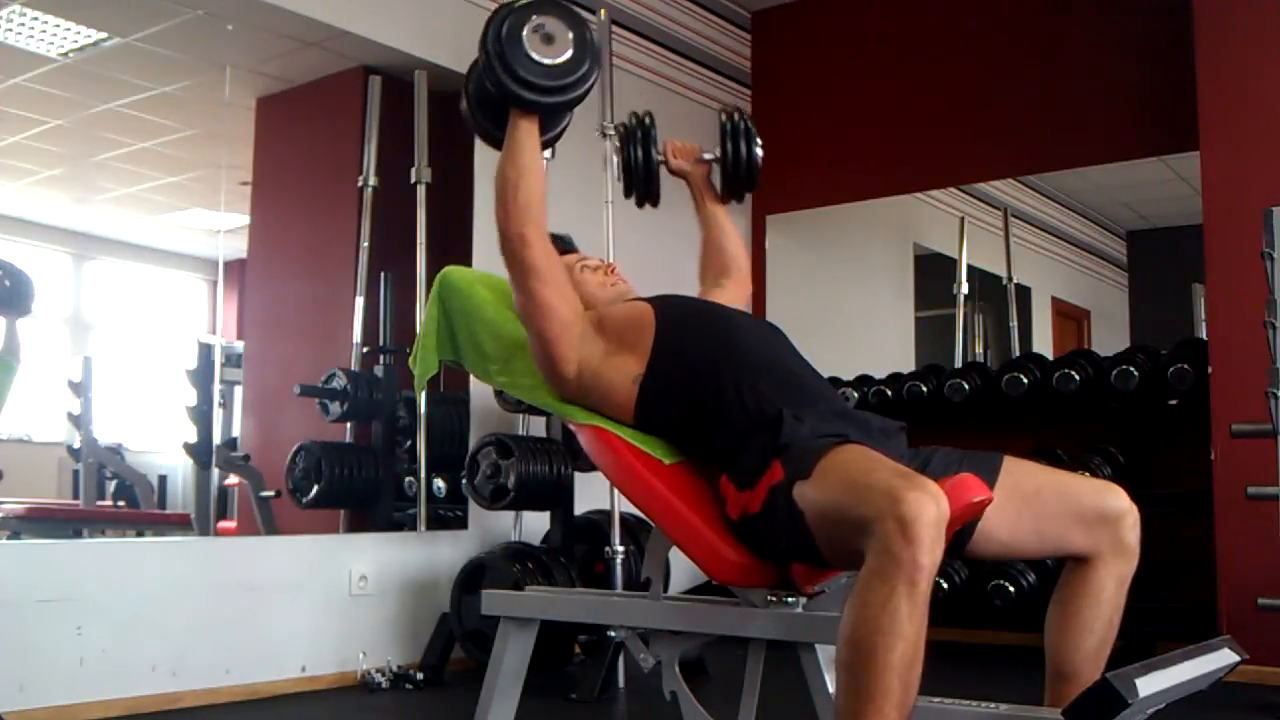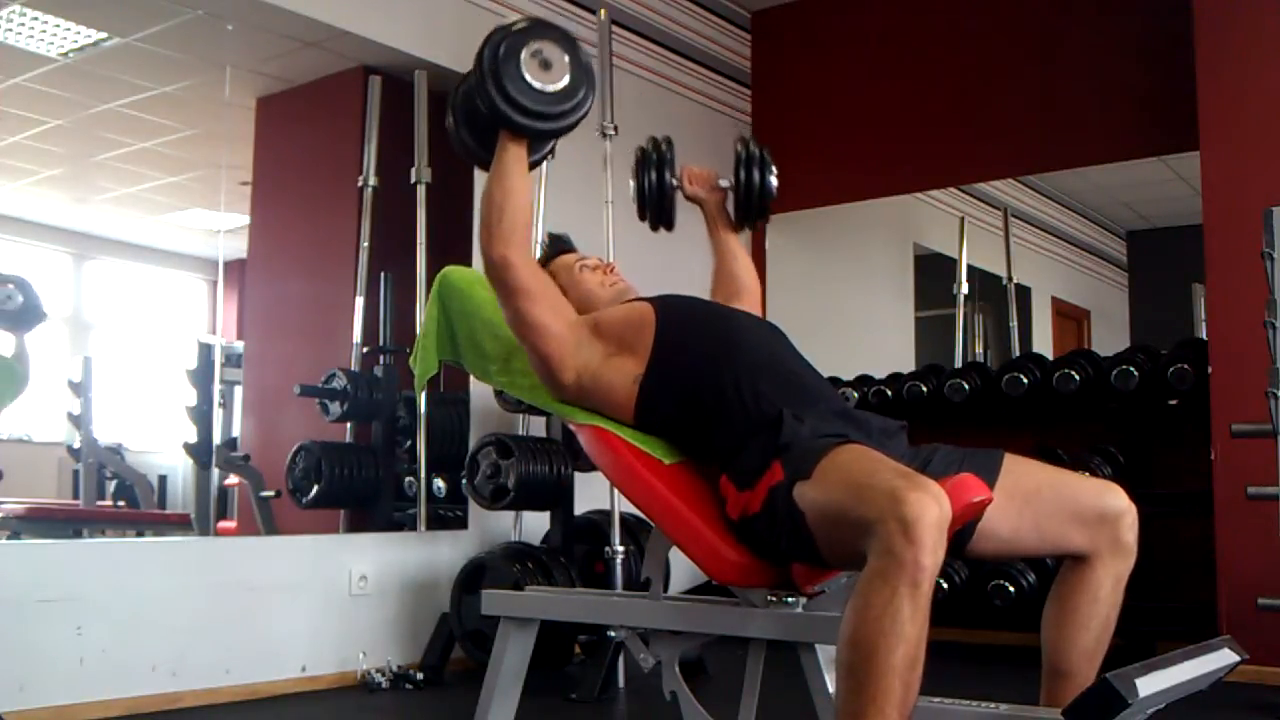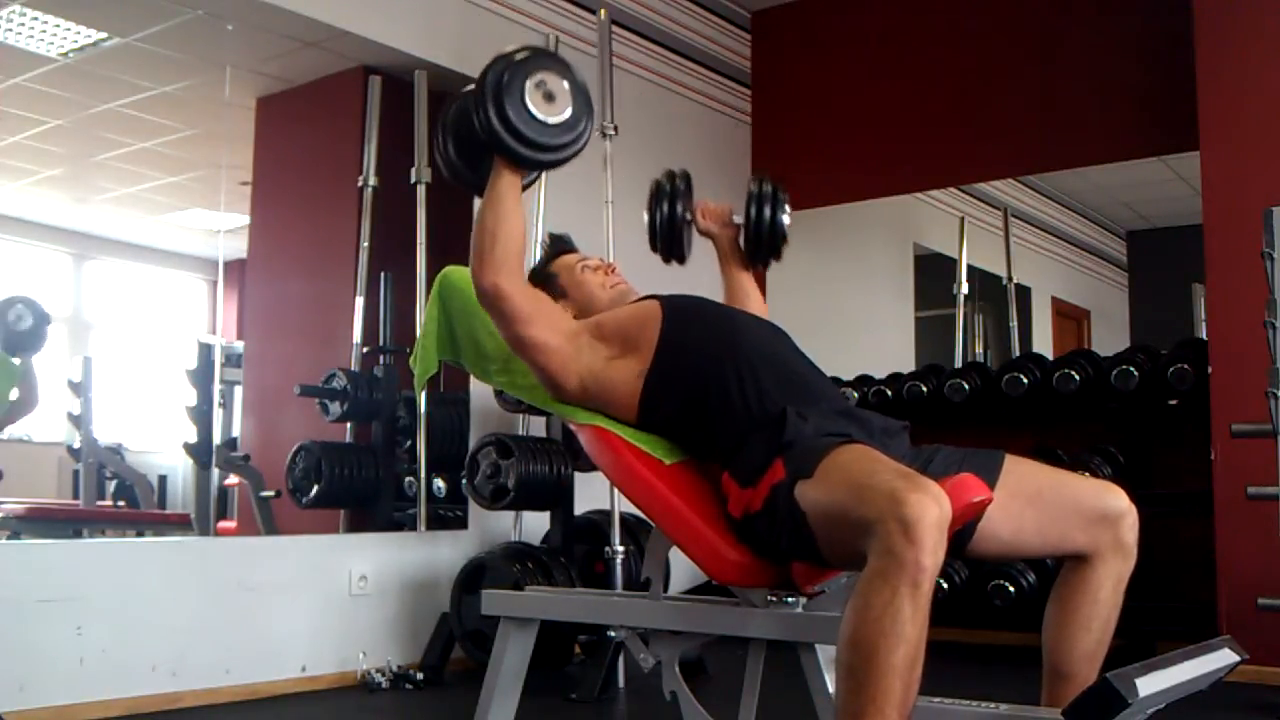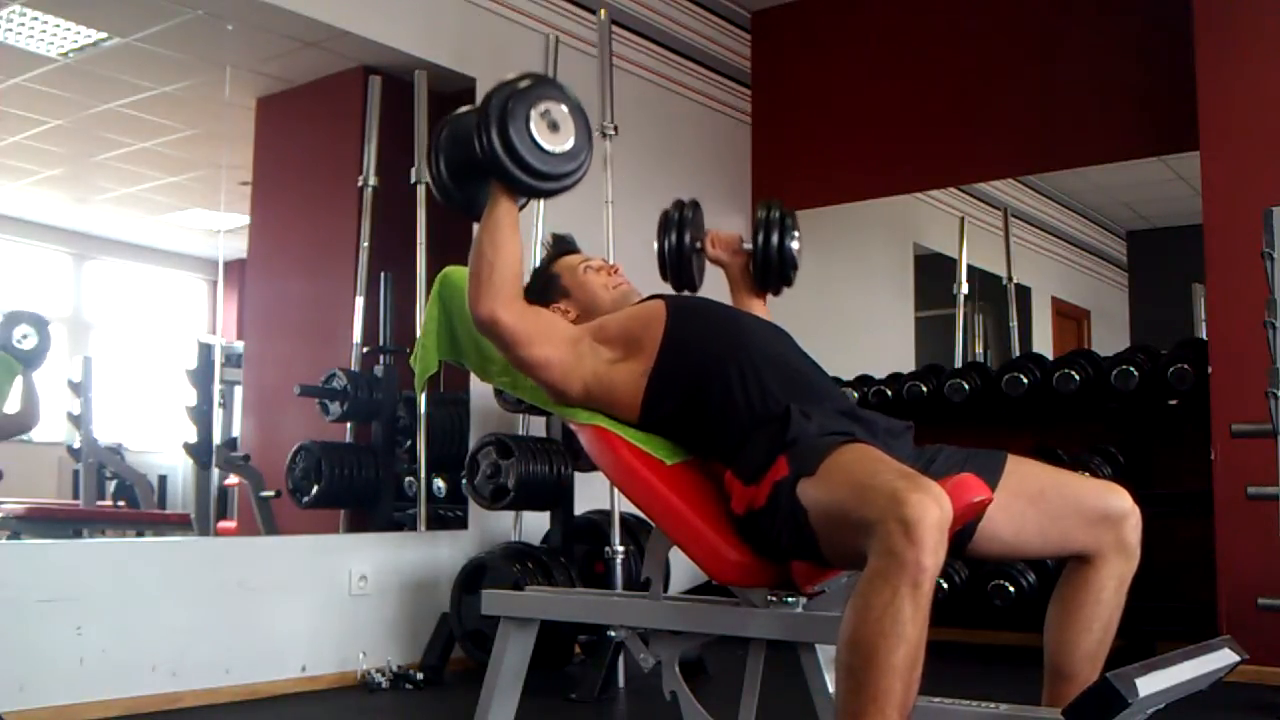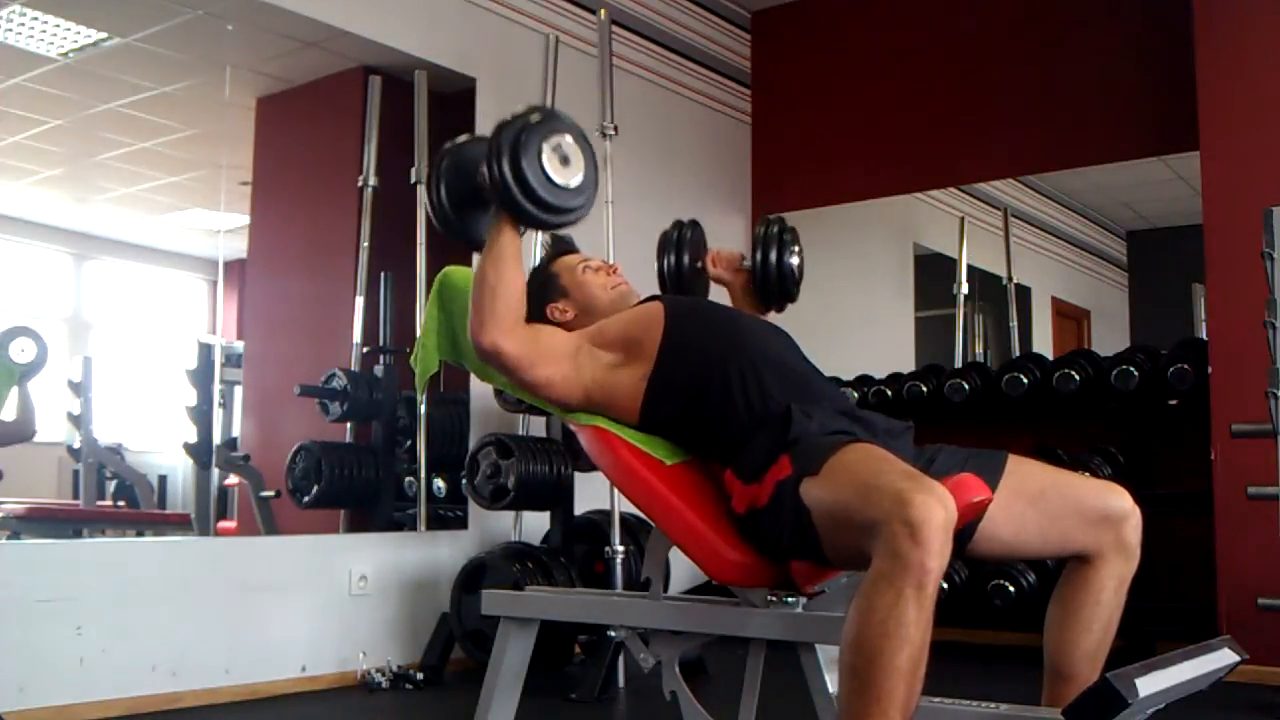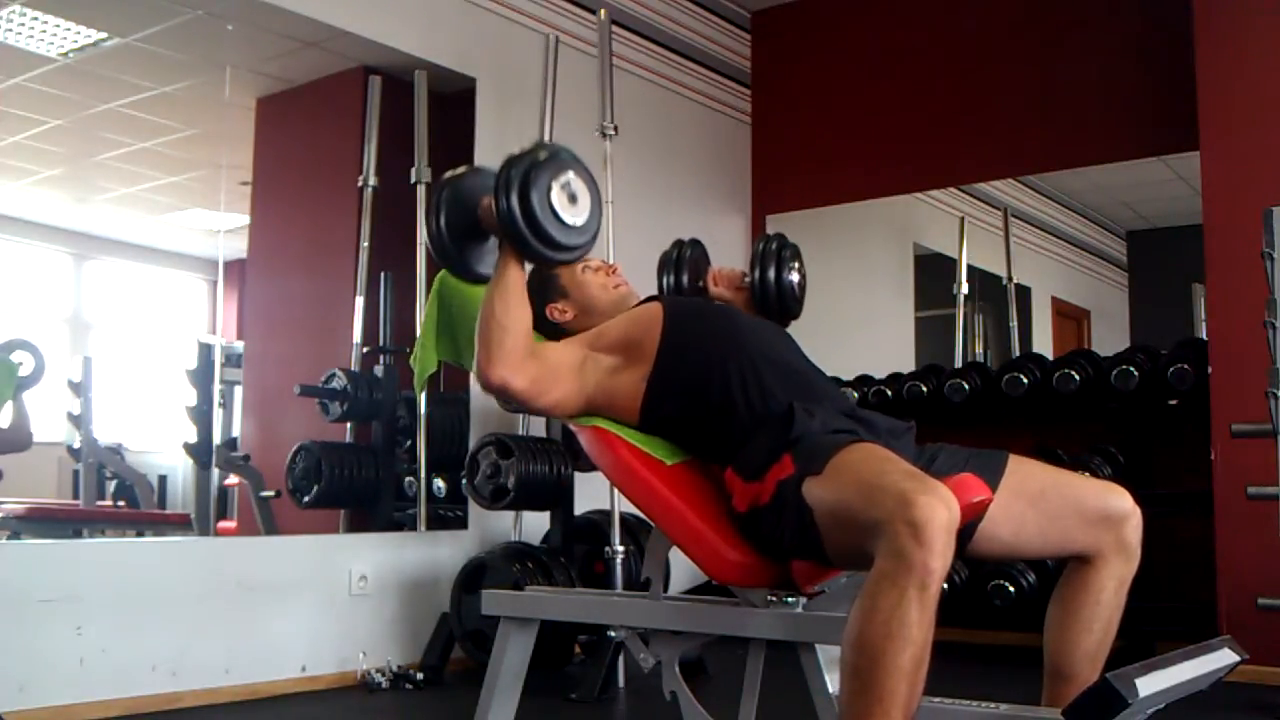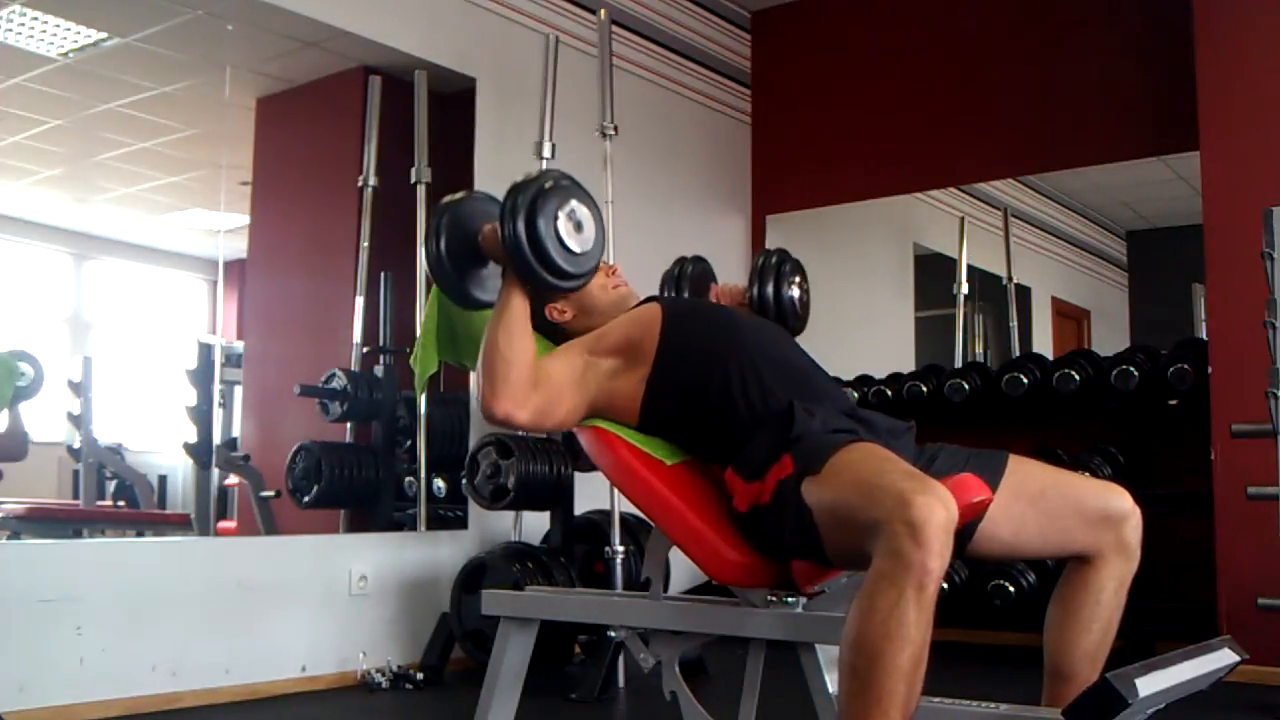
dt=0.2s
person 1, frame 1
left shoulder: (670, 330)
right shoulder: (581, 347)
left elbow: (731, 281)
right elbow: (520, 237)
left wrist: (701, 189)
right wrist: (526, 115)
left hip: (863, 439)
right hip: (779, 460)
left knee: (1111, 518)
right knee: (912, 517)
person 1, frame 2
left shoulder: (668, 331)
right shoulder: (579, 348)
left elbow: (745, 312)
right elbow: (504, 258)
left wrist: (716, 215)
right wrist: (514, 139)
left hip: (866, 440)
right hip: (781, 460)
left knee: (1109, 515)
right knee: (914, 519)
person 1, frame 3
left shoulder: (672, 334)
right shoulder: (583, 349)
left elbow: (752, 342)
right elbow: (497, 284)
left wrist: (729, 249)
right wrist: (508, 167)
left hip: (868, 438)
right hip: (784, 455)
left knee: (1110, 516)
right knee: (913, 519)
person 1, frame 4
left shoulder: (674, 333)
right shoulder: (586, 350)
right elbow: (496, 311)
left wrist: (742, 279)
right wrist: (505, 192)
left hip: (869, 437)
right hip: (787, 453)
left knee: (1112, 517)
right knee: (914, 519)
person 1, frame 5
left shoulder: (675, 333)
right shoulder: (586, 353)
right elbow: (498, 340)
left wrist: (745, 295)
right wrist: (507, 217)
left hip: (869, 436)
right hip: (787, 452)
left knee: (1113, 518)
right knee: (919, 521)
person 1, frame 6
left shoulder: (672, 325)
right shoulder: (585, 354)
right elbow: (504, 371)
left wrist: (745, 307)
right wrist: (512, 246)
left hip: (866, 433)
right hip: (788, 453)
left knee: (1113, 517)
right knee: (922, 520)
person 1, frame 7
left shoulder: (672, 331)
right shoulder: (588, 356)
right elbow: (510, 404)
left wrist: (744, 319)
right wrist: (517, 275)
left hip: (868, 435)
right hip: (790, 451)
left knee: (1113, 519)
right knee: (919, 521)
